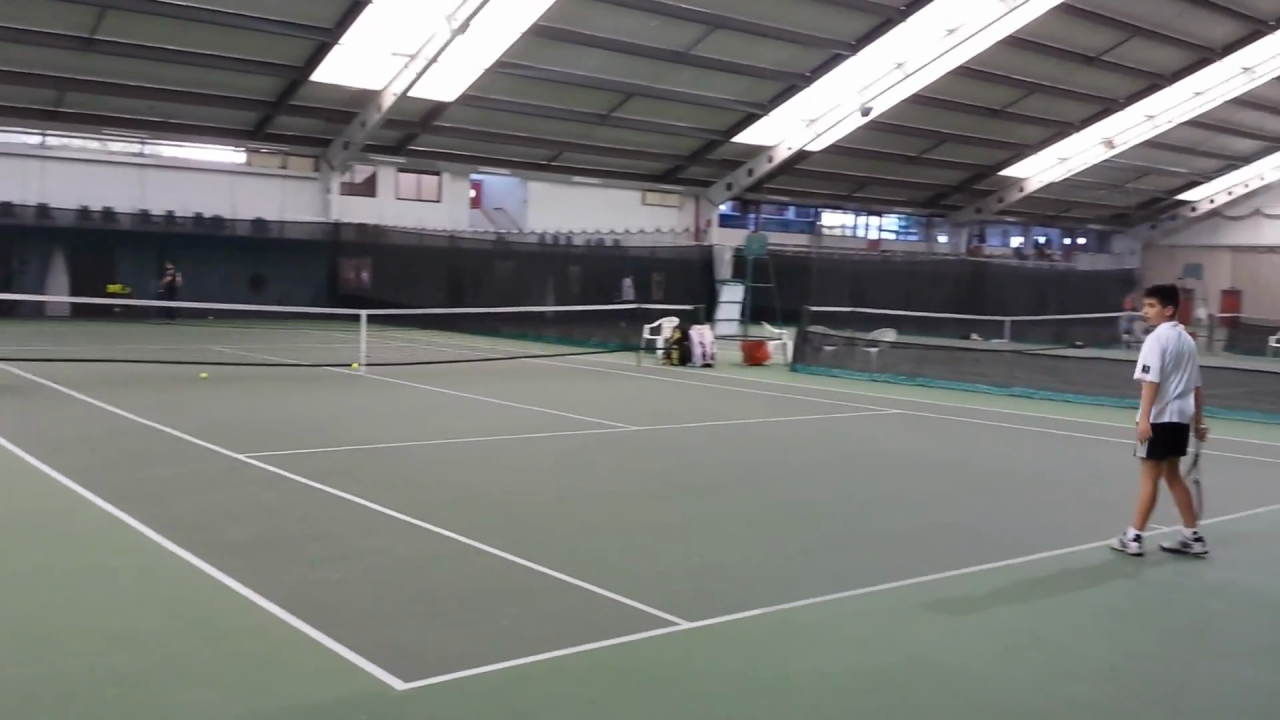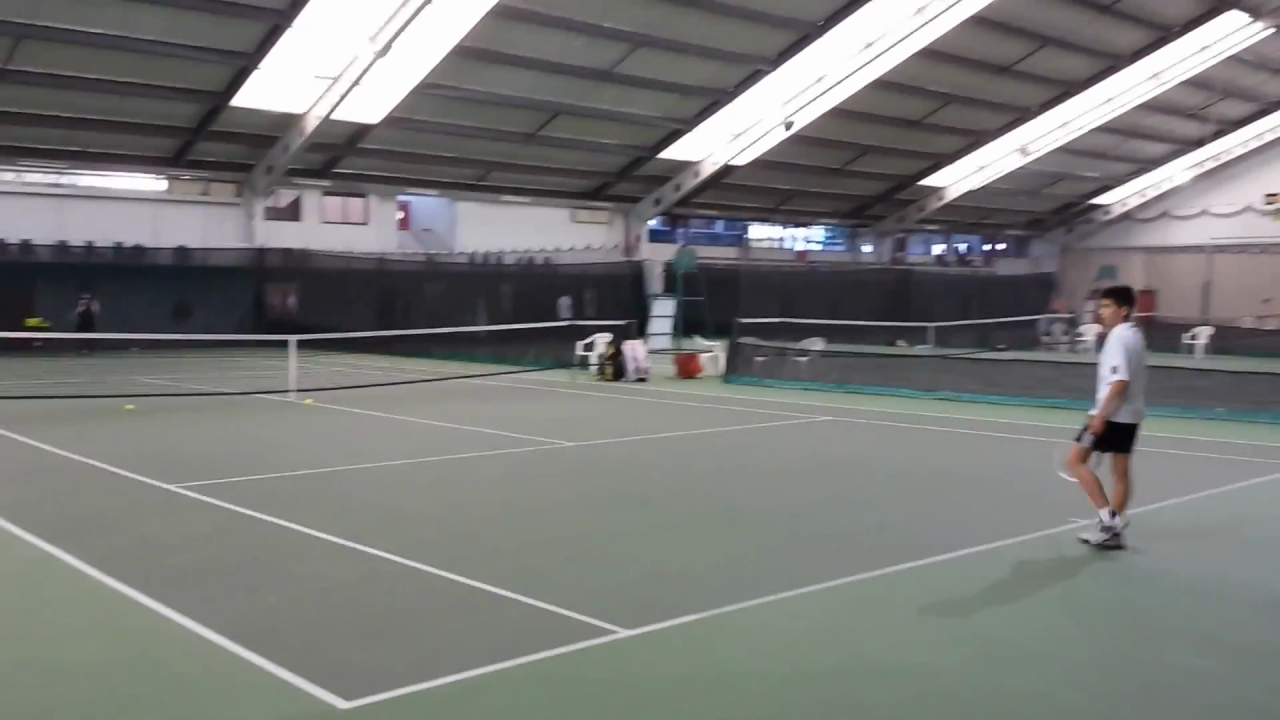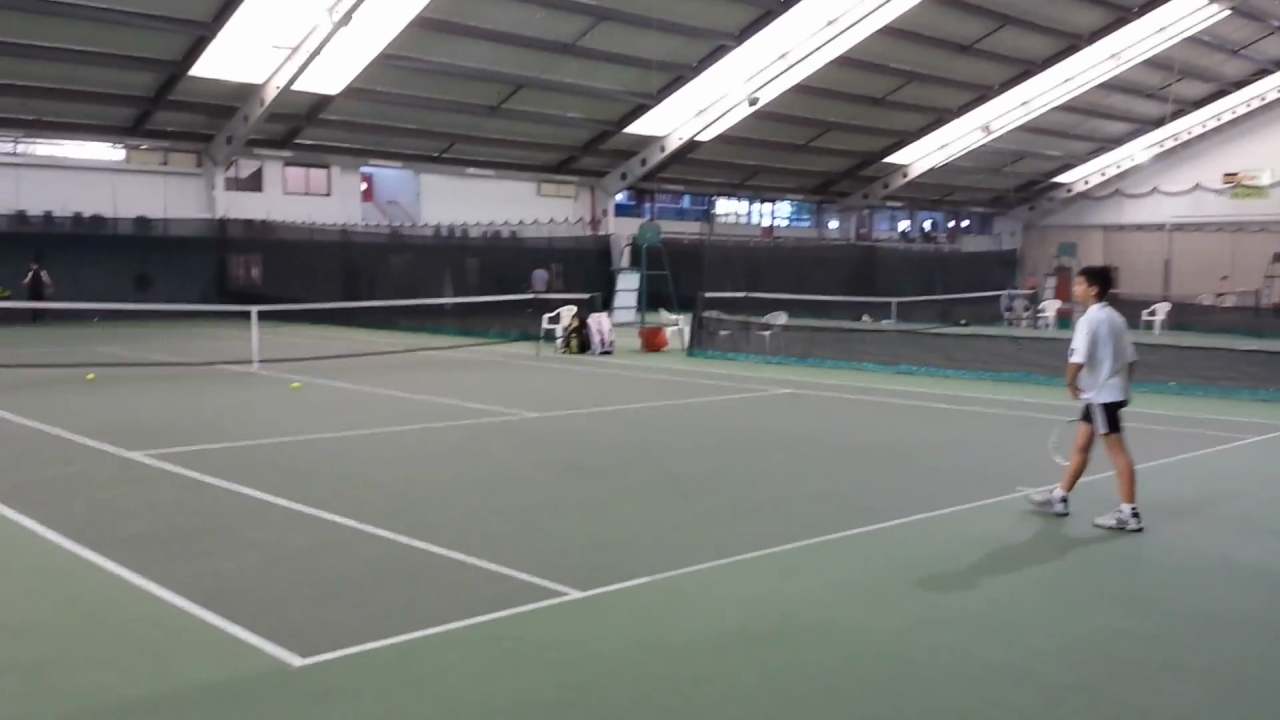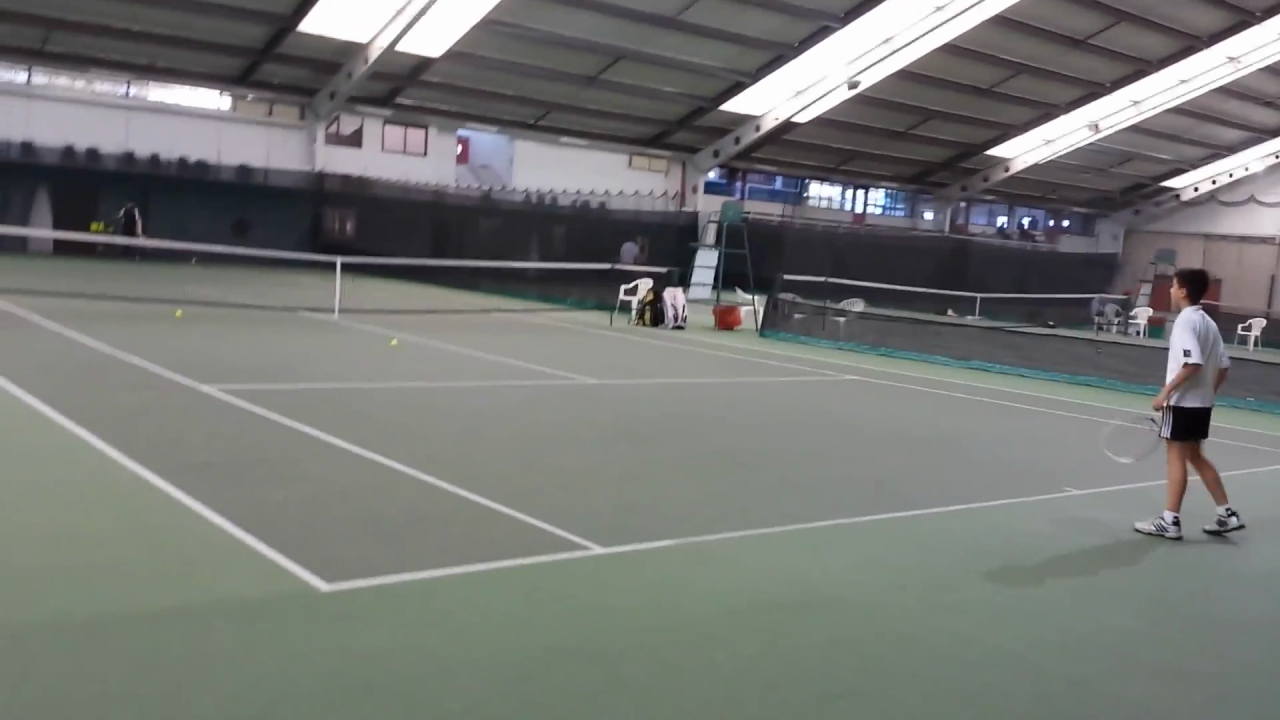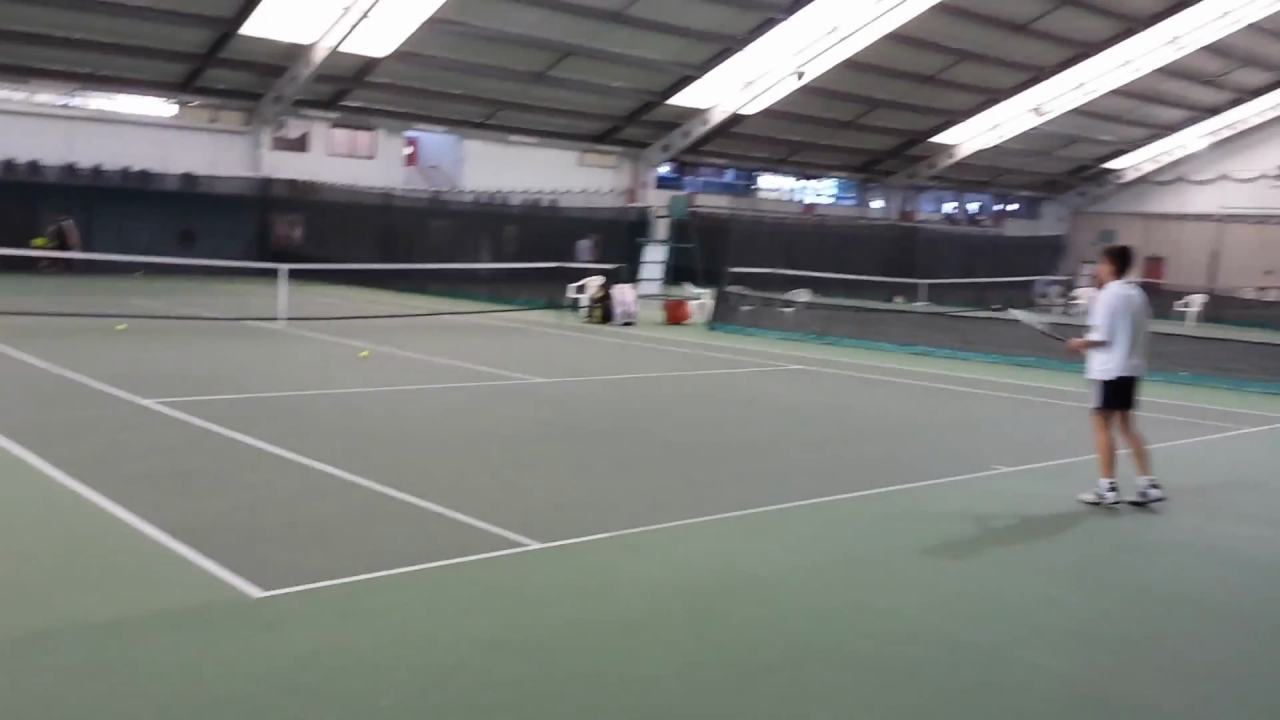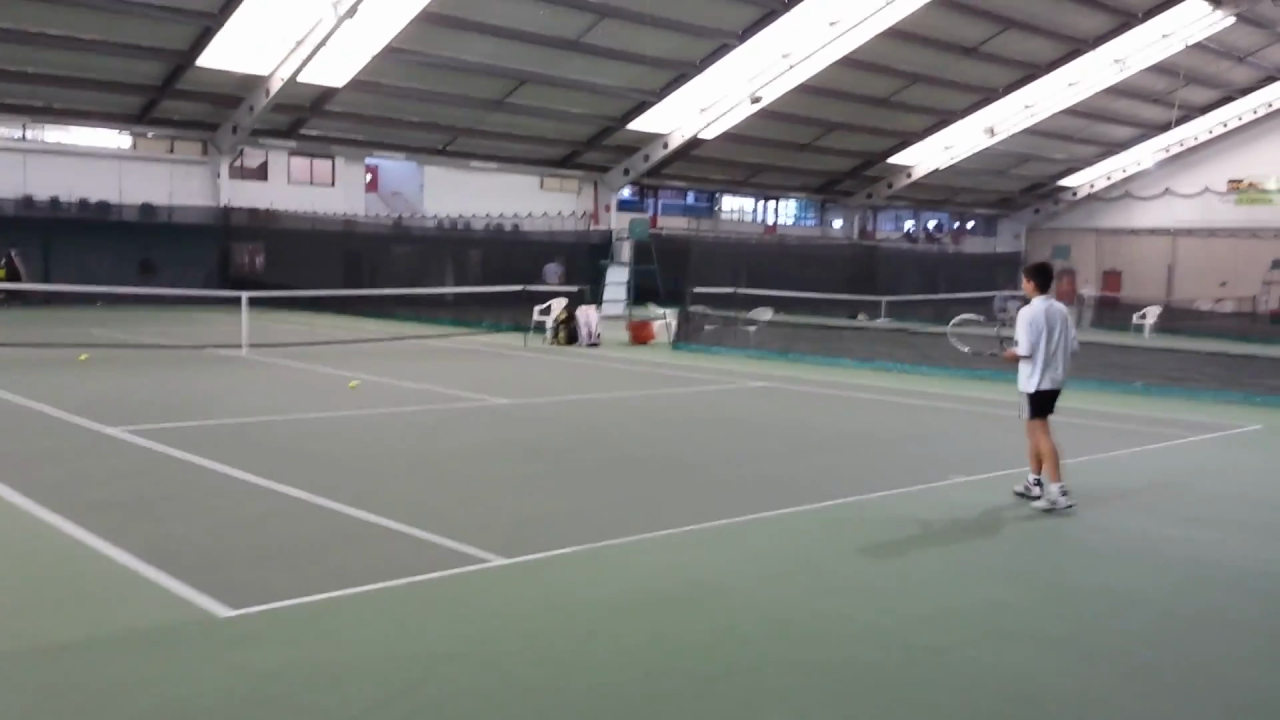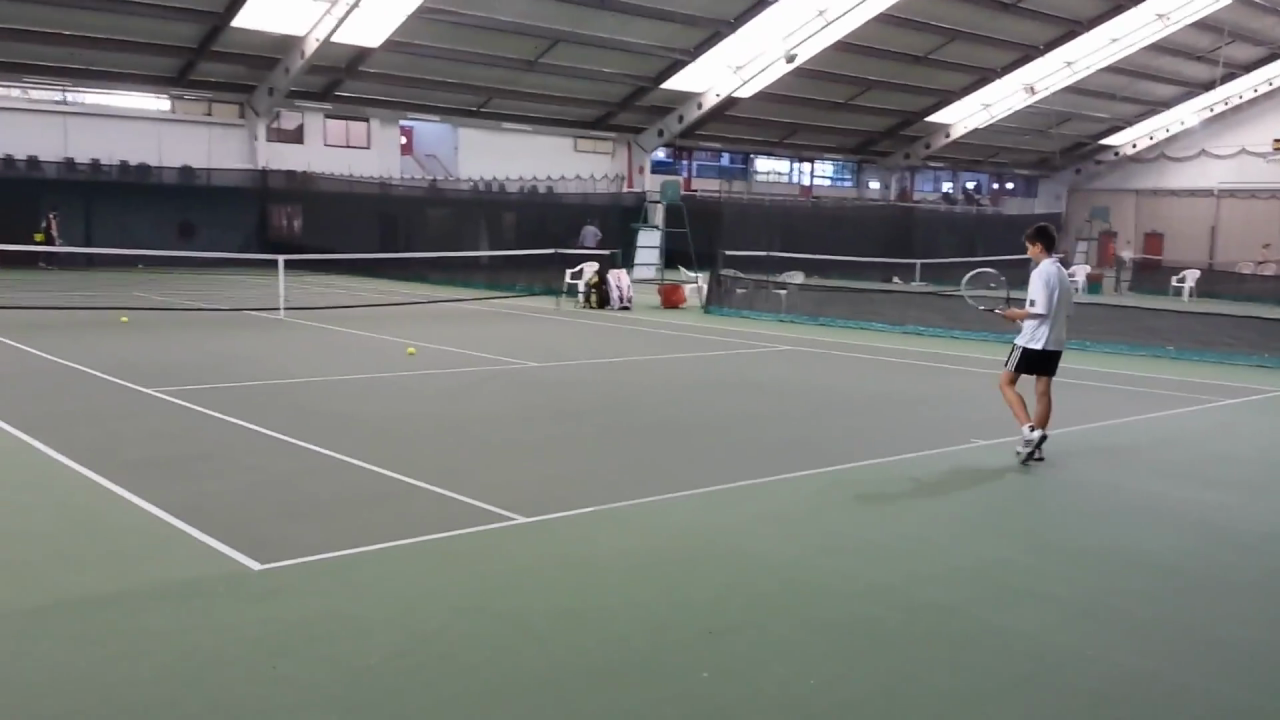
dt=0.4s
person 1, frame 1
left shoulder: (1157, 338)
right shoulder: (1187, 340)
left elbow: (1150, 380)
right elbow: (1196, 385)
left wrist: (1144, 417)
right wrist: (1198, 421)
left hip: (1159, 416)
right hip: (1182, 416)
left knee: (1149, 476)
right knee: (1173, 475)
left ankle: (1134, 537)
right ankle: (1192, 536)
person 1, frame 2
left shoulder: (1118, 337)
right shoulder: (1135, 336)
left elbow: (1120, 381)
left wrist: (1100, 413)
left hip: (1112, 415)
right hip: (1131, 414)
left knee: (1076, 460)
right knee: (1121, 471)
left ankle: (1108, 517)
right ankle: (1112, 528)
person 1, frame 3
left shoulder: (1089, 320)
right shoulder: (1117, 318)
left elbow: (1077, 361)
right elbow: (1130, 360)
left wrist: (1072, 383)
right wrist: (1121, 387)
left hip: (1100, 394)
right hip: (1112, 392)
left knee: (1116, 450)
right knee: (1081, 444)
left ankle: (1129, 513)
right ankle: (1059, 497)
person 1, frame 4
left shoulder: (1186, 321)
right shoulder: (1208, 322)
left elbow: (1193, 364)
right elbow: (1223, 366)
left wrist: (1165, 391)
left hip: (1183, 400)
right hip: (1202, 401)
left knee: (1176, 457)
right knee: (1195, 457)
left ankle: (1170, 520)
right ankle: (1227, 514)
person 1, frame 5
left shoulder: (1105, 296)
right shoulder: (1137, 296)
left elbow: (1098, 338)
right elbow: (1138, 334)
left wrist: (1079, 344)
left hip: (1108, 371)
right hip: (1131, 369)
left knee: (1101, 426)
right knee: (1126, 426)
left ankle: (1107, 487)
right ankle: (1149, 484)
person 1, frame 6
left shoulder: (1028, 312)
right shoulder: (1062, 310)
left elbow: (1023, 352)
right elbow: (1072, 346)
left wrist: (1010, 355)
left hip: (1035, 381)
right hip: (1055, 380)
left knee: (1041, 434)
right knee: (1036, 430)
left ankle: (1058, 493)
right ankle: (1034, 482)
person 1, frame 7
left shoulder: (1041, 272)
right shoulder: (1062, 272)
left elbow: (1039, 310)
right elbow: (1066, 310)
left wrist: (1017, 314)
left hip: (1033, 340)
right hip: (1055, 342)
left knee: (1006, 383)
right knee: (1043, 391)
left ankle: (1031, 430)
right ankle: (1033, 444)
